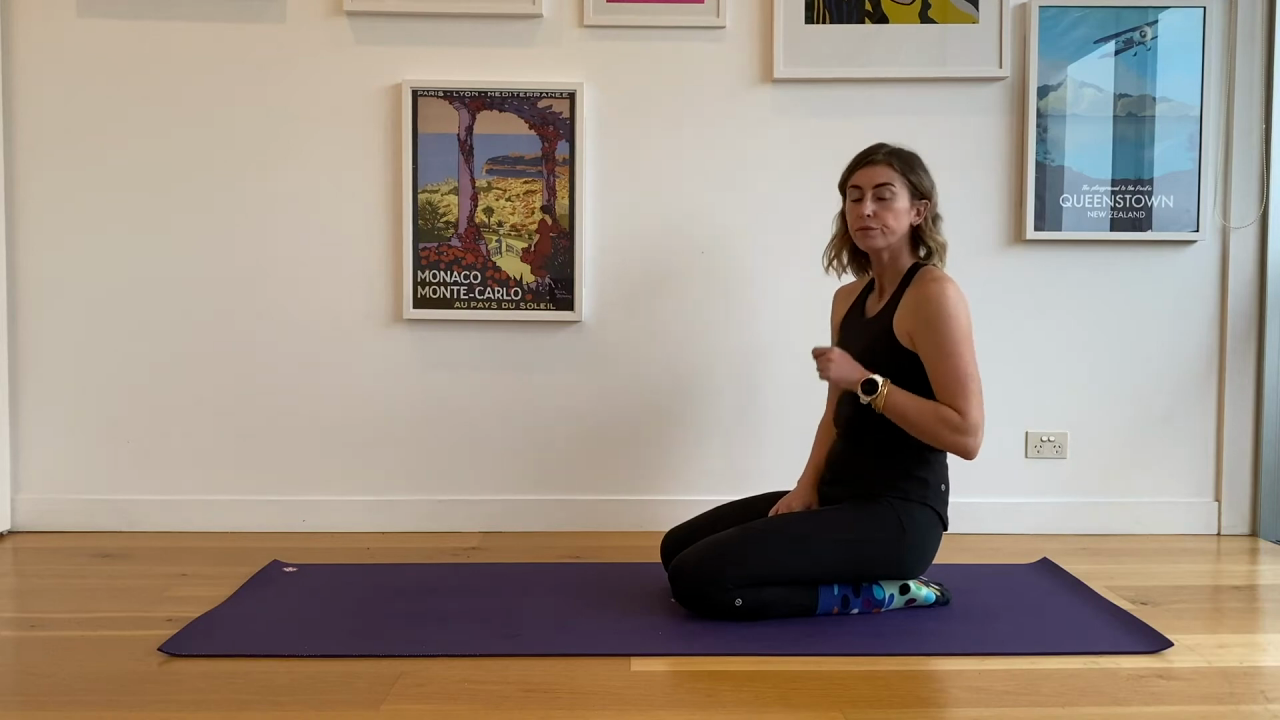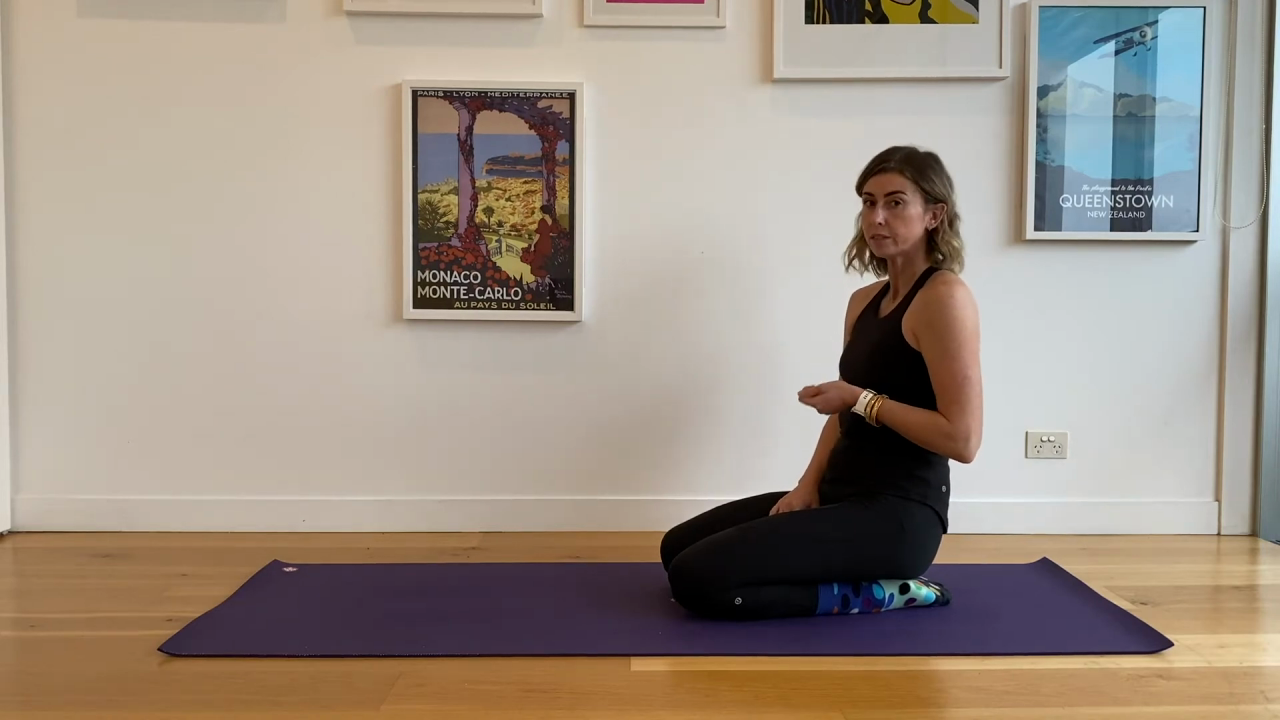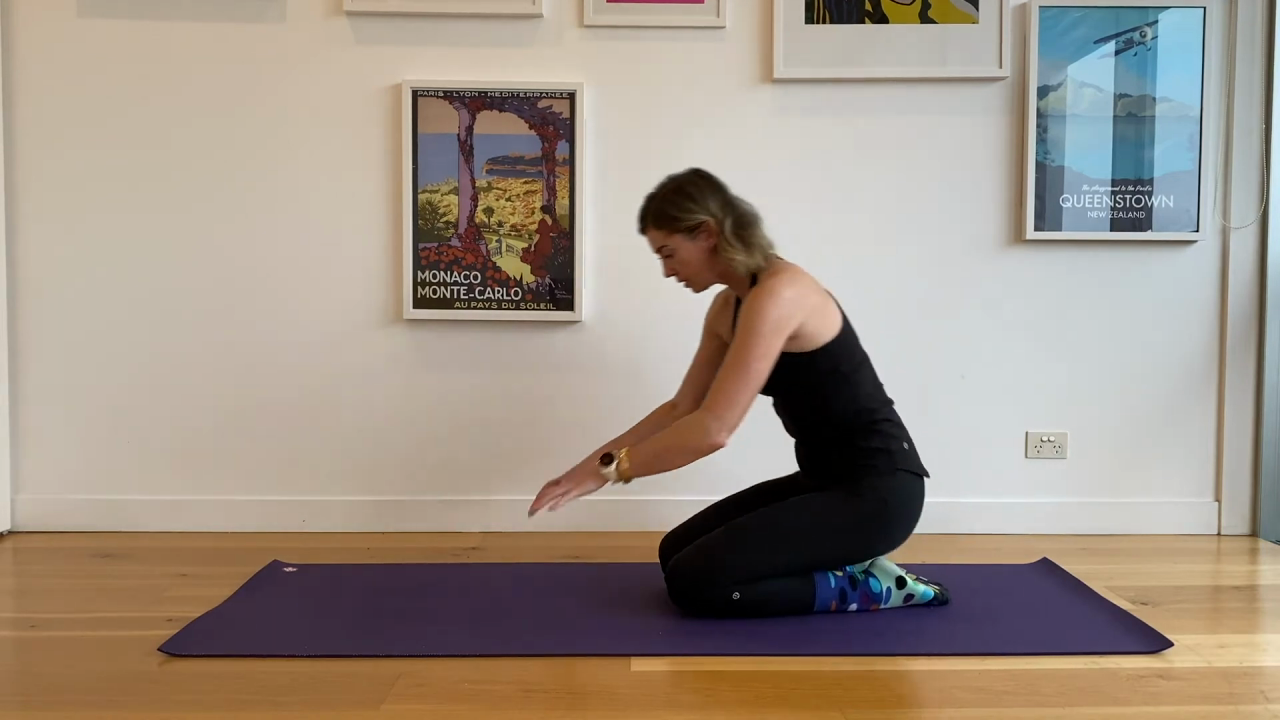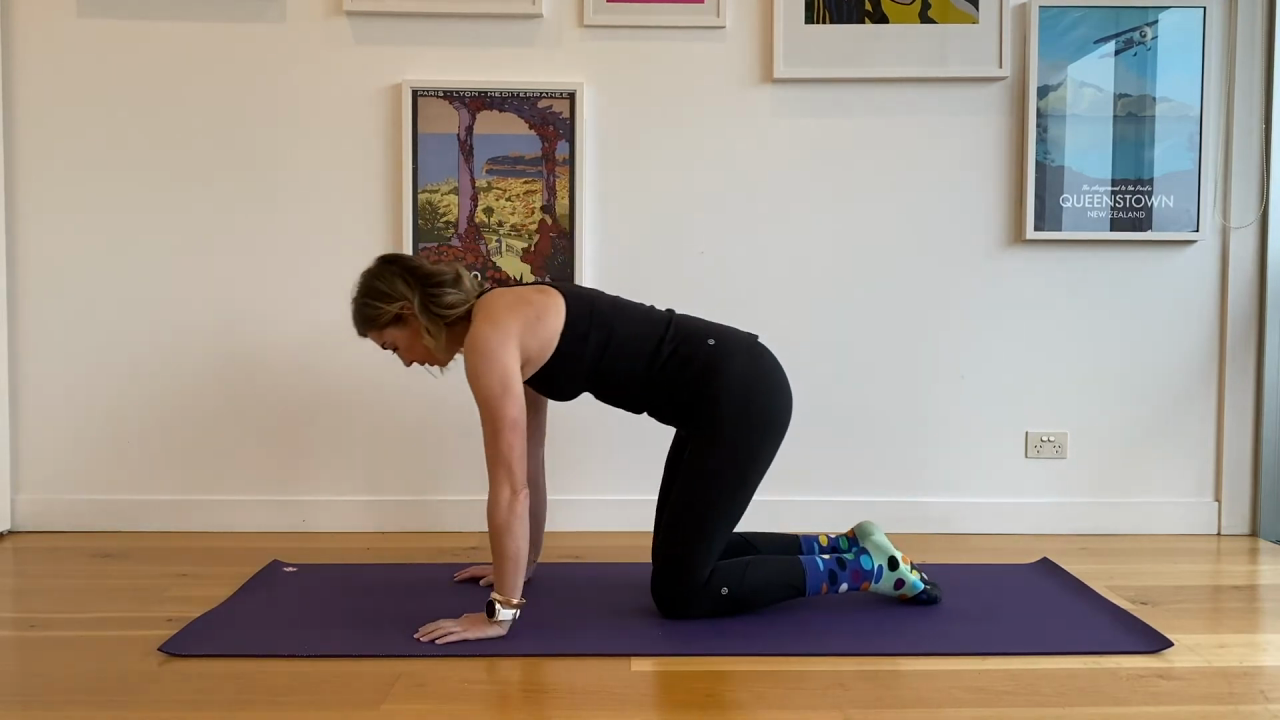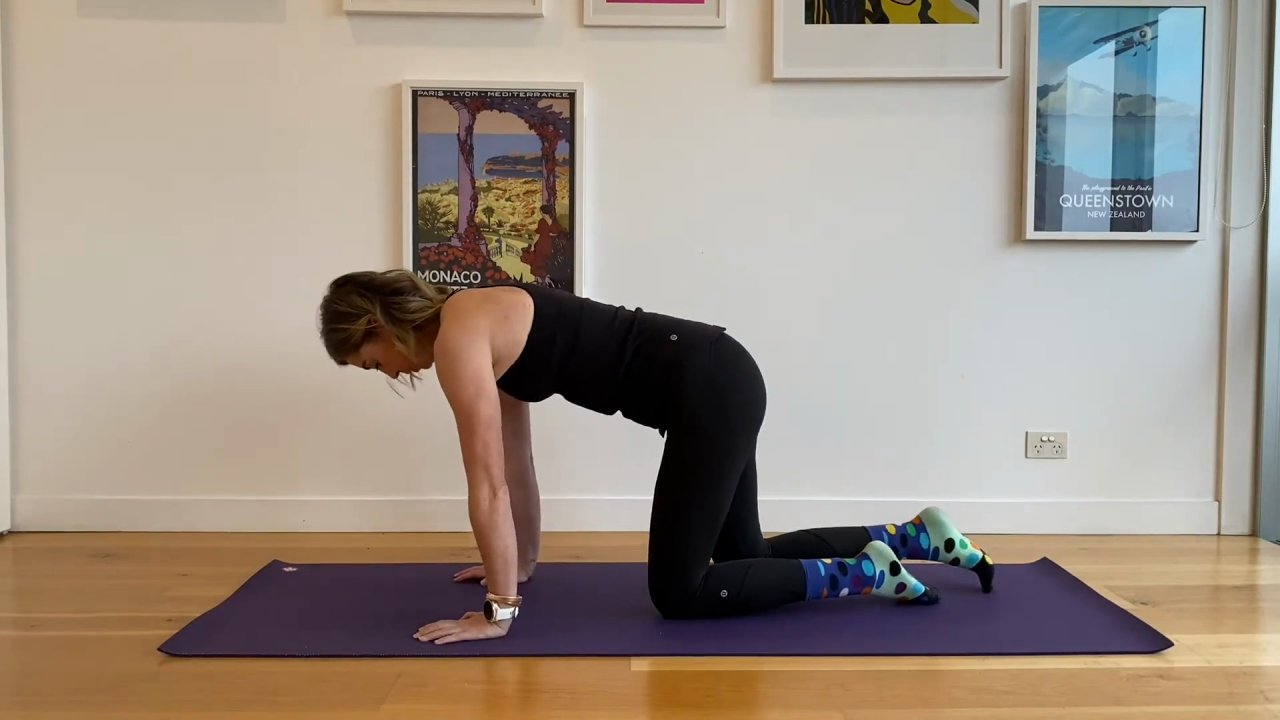
dt=1s
person 1, frame 1
left shoulder: (934, 295)
right shoulder: (848, 298)
left elbow: (966, 434)
left wrist: (865, 383)
right wrist: (807, 486)
left hip: (898, 516)
right hip: (841, 495)
left knee: (698, 578)
right knee: (679, 547)
left ankle: (884, 595)
right ankle: (870, 583)
person 1, frame 2
left shoulder: (944, 297)
right shoulder: (864, 300)
left elbow: (962, 438)
left wrist: (863, 399)
right wrist: (808, 484)
left hip: (898, 515)
right hip: (843, 495)
left knee: (696, 578)
right knee: (679, 548)
left ankle: (879, 594)
right ankle: (868, 580)
person 1, frame 3
left shoulder: (774, 297)
right shoulder: (729, 306)
left elbow: (713, 429)
right elbow: (687, 407)
left wrist: (607, 468)
right wrist: (596, 459)
left hip: (878, 489)
right hip: (825, 481)
left knee: (695, 582)
right knee: (677, 553)
left ankle: (865, 589)
right ankle: (844, 565)
person 1, frame 4
left shoulder: (488, 337)
right shoulder: (508, 323)
left elbow: (511, 488)
right elbow: (527, 470)
left wrist: (502, 609)
right wrist: (522, 562)
left hip: (741, 395)
right hip: (729, 387)
left knee: (680, 593)
right knee: (687, 555)
left ankle: (856, 569)
right ankle: (841, 545)
person 1, frame 5
left shoulder: (457, 340)
right shoulder: (484, 329)
left elbow: (490, 487)
right elbow: (515, 465)
left wrist: (499, 608)
right wrist: (521, 563)
left hip: (709, 389)
right hip: (715, 381)
left knee: (679, 592)
right knee: (740, 558)
left ankle: (861, 572)
right ankle: (914, 538)
